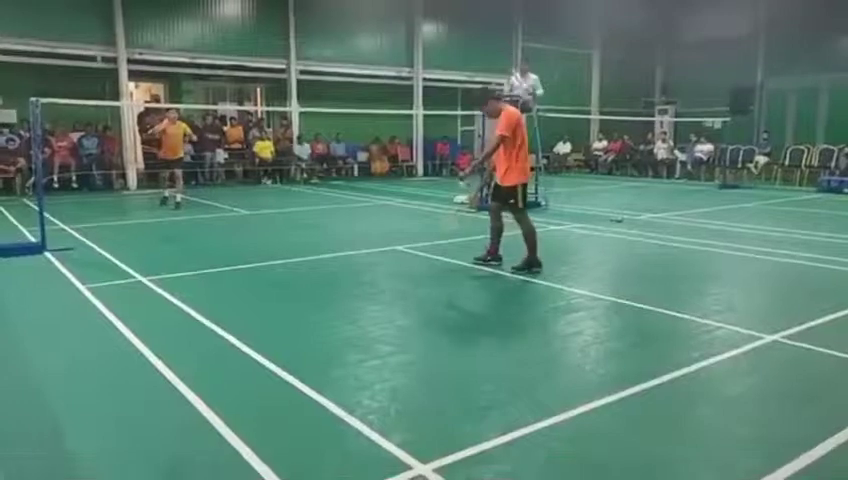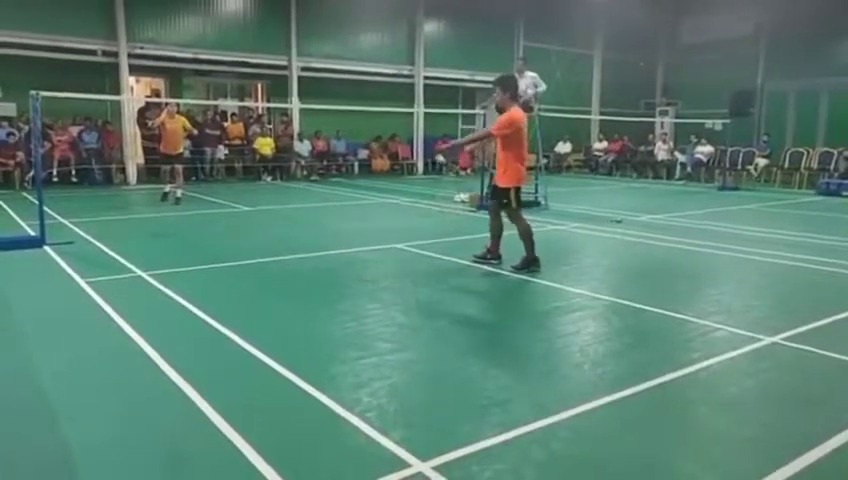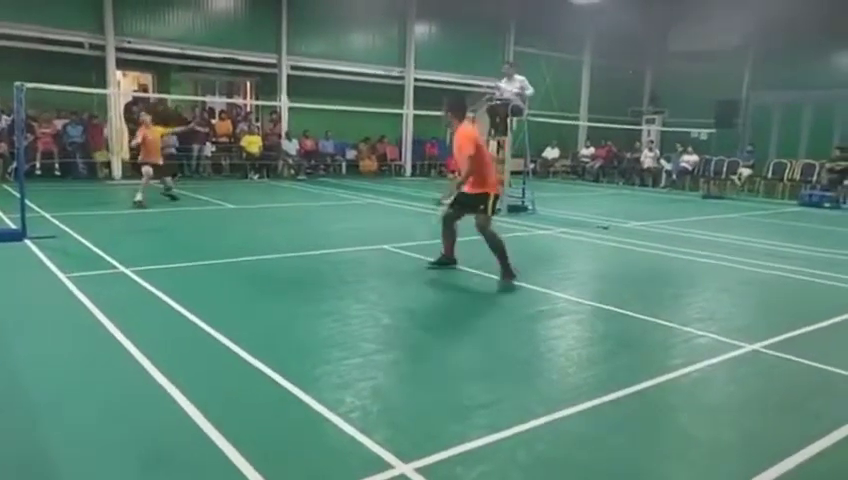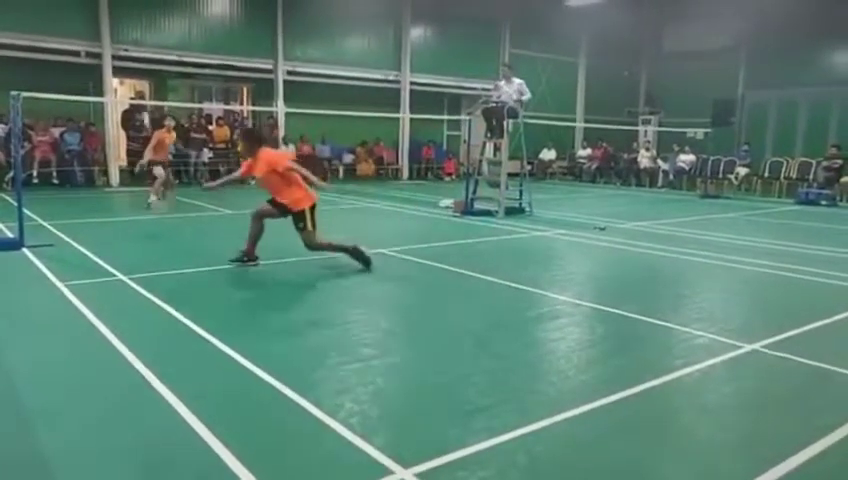
dt=1s
person 1, frame 1
left shoulder: (509, 114)
right shoulder: (505, 115)
left elbow: (494, 145)
left wrist: (474, 165)
right wrist: (489, 171)
left hip: (515, 175)
right hip: (504, 174)
left knee: (520, 216)
right knee: (494, 210)
left ankle: (533, 260)
right ankle: (493, 253)
person 1, frame 2
left shoulder: (512, 117)
right shoulder: (512, 115)
left elbow: (482, 135)
right elbow: (489, 136)
left wrist: (454, 144)
right wrist: (466, 145)
left hip: (510, 176)
right hip: (503, 174)
left knee: (515, 216)
right knee: (494, 210)
left ankle: (531, 258)
right ankle: (493, 252)
person 1, frame 3
left shoulder: (465, 133)
right shoulder: (461, 132)
left elbow: (469, 169)
left wrist: (456, 187)
right wrist: (458, 186)
left hip: (485, 188)
right hip: (471, 187)
left knee: (483, 226)
right knee: (448, 216)
left ankle: (507, 271)
right ankle: (448, 257)
person 1, frame 4
left shoulder: (270, 156)
right shoulder: (251, 162)
left elbow: (295, 167)
right elbow: (235, 176)
left wrist: (316, 181)
right wrist: (214, 184)
left hip: (302, 201)
right hip: (285, 201)
left knee: (312, 244)
right knee: (257, 214)
left ankle: (352, 251)
right ankle: (249, 254)
